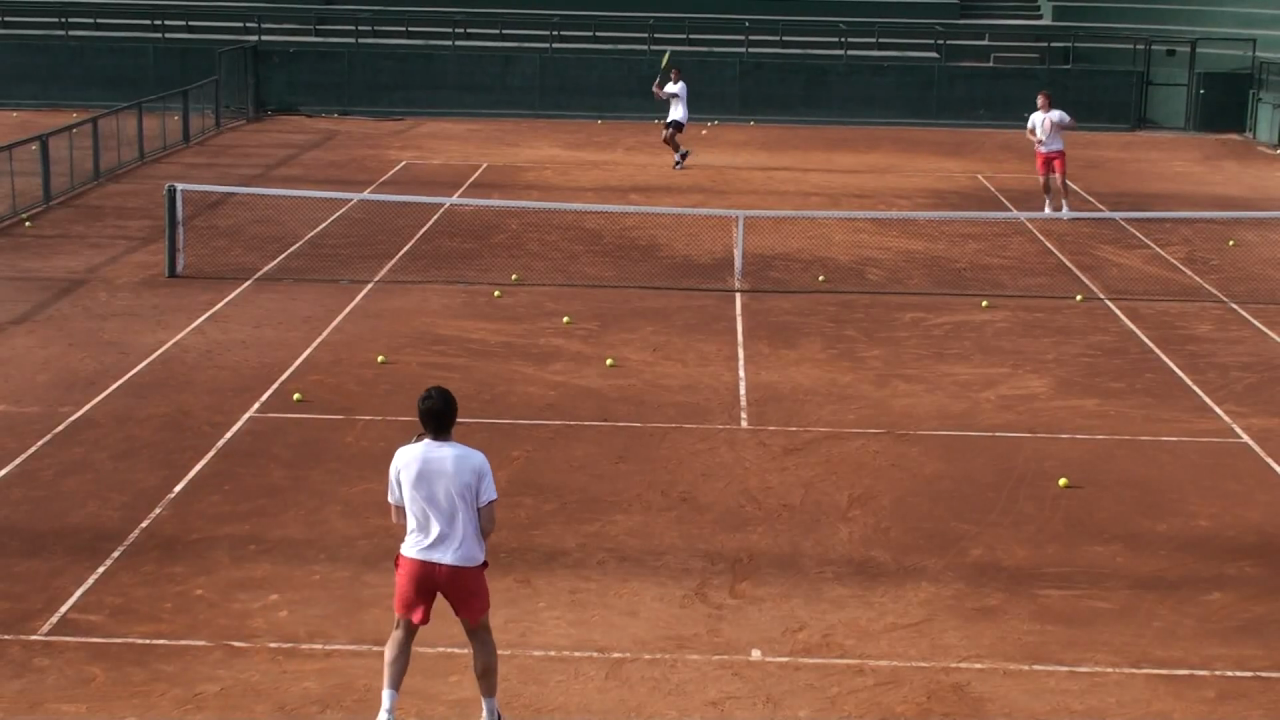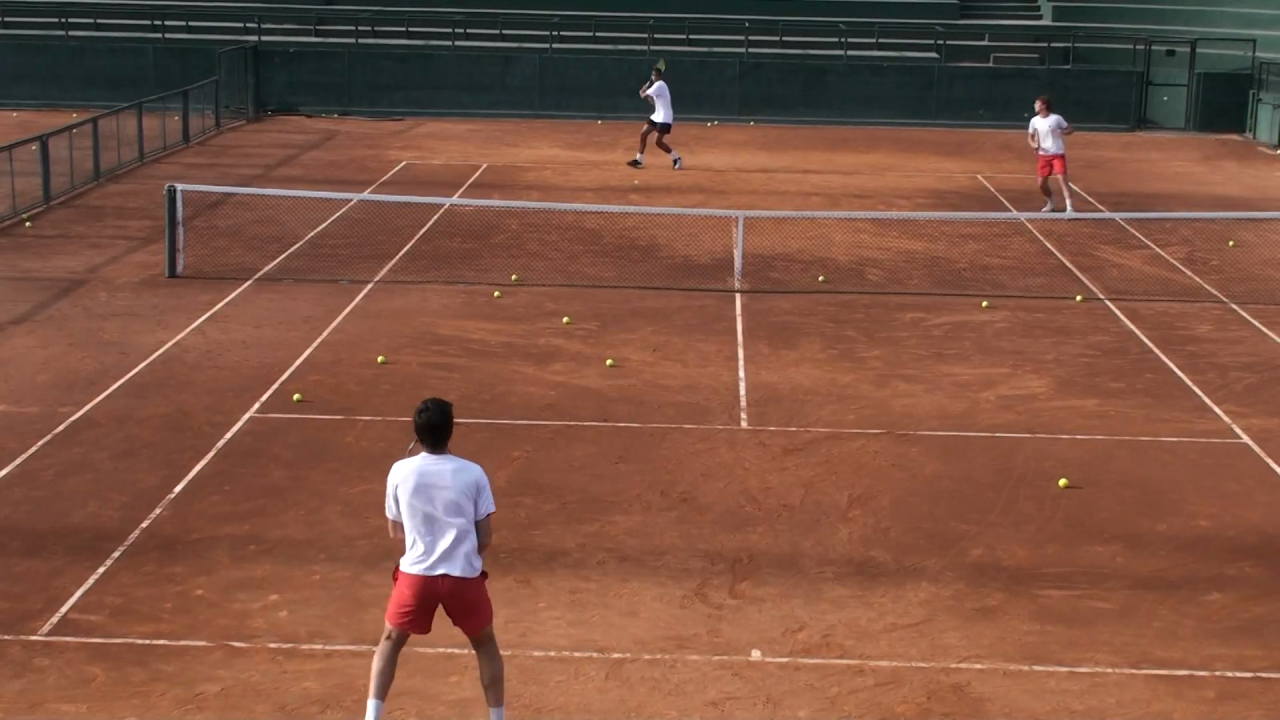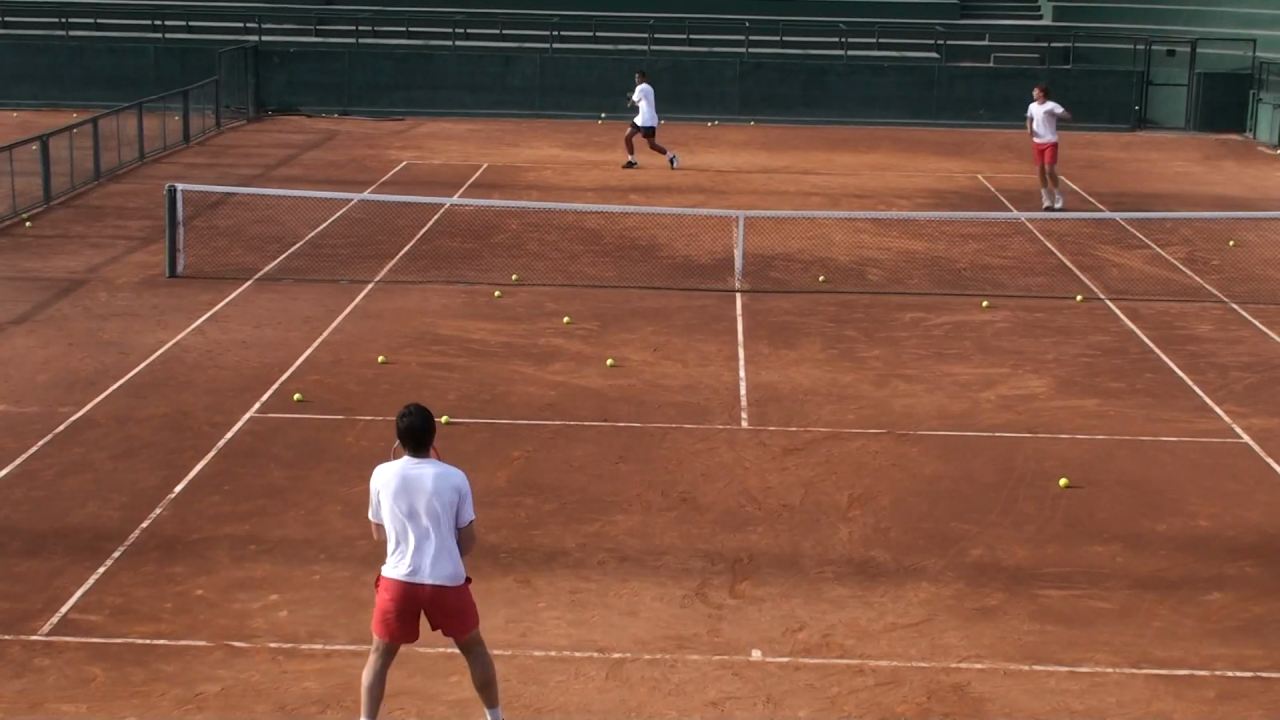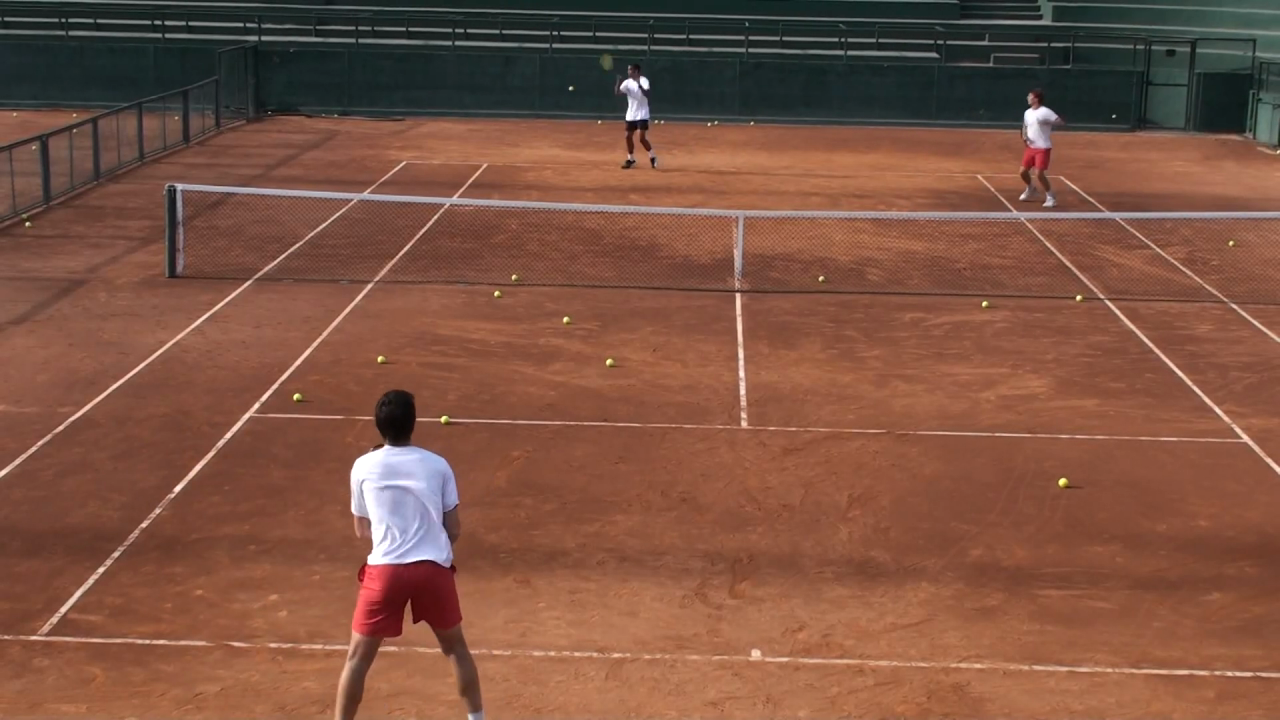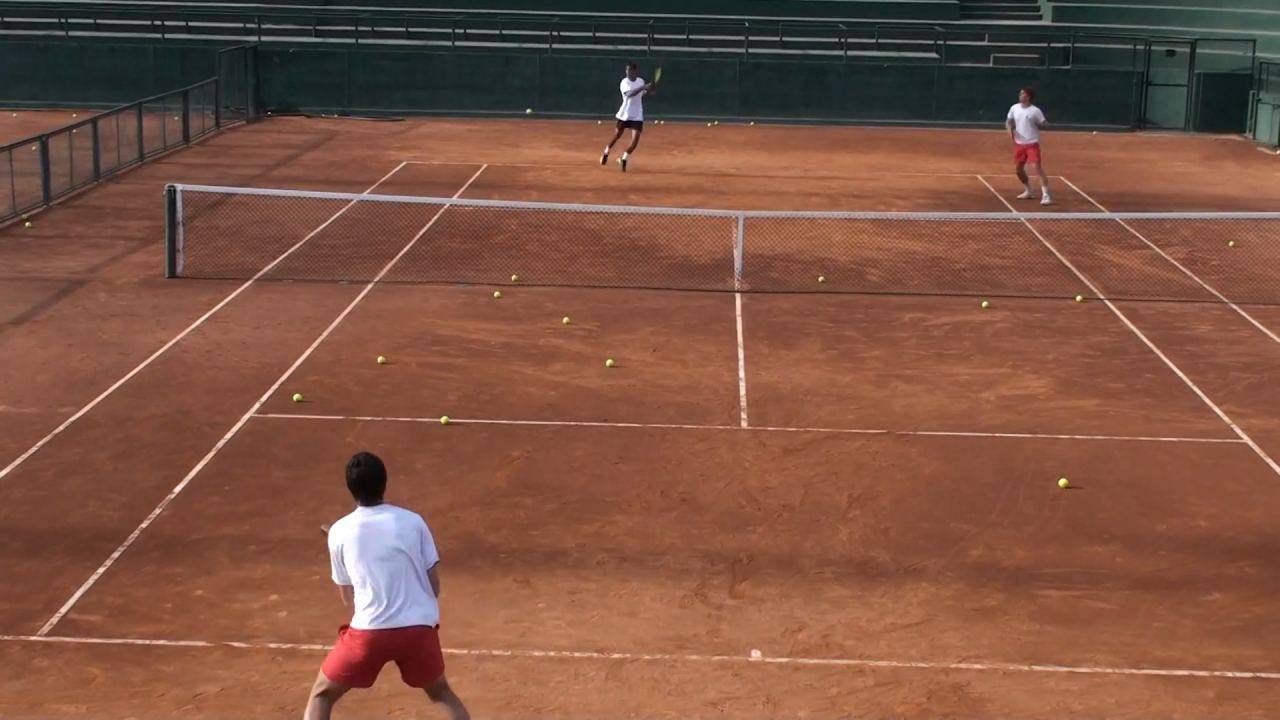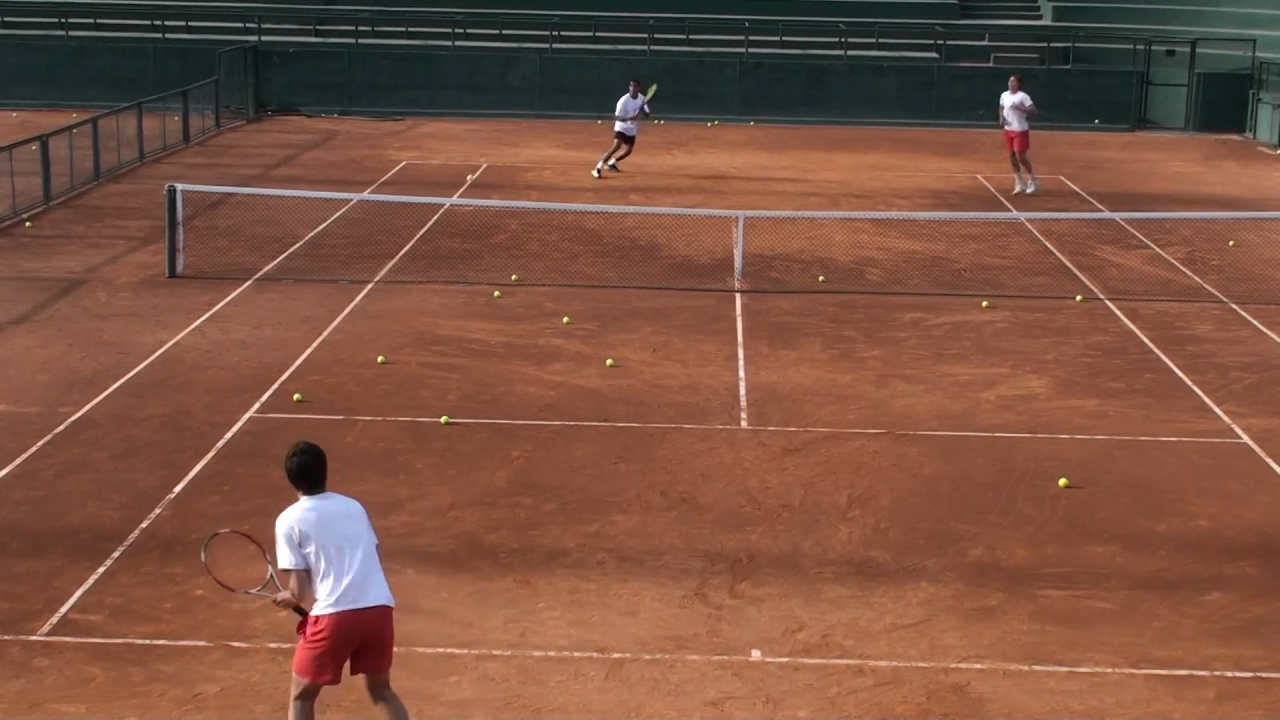
dt=0.2s
person 1, frame 1
left shoulder: (403, 457)
right shoulder: (475, 461)
left elbow: (398, 516)
right elbow: (487, 524)
left hip: (415, 561)
right hip: (464, 564)
left knee: (402, 633)
right knee: (480, 635)
person 1, frame 2
left shoulder: (400, 471)
right shoulder: (473, 474)
left elbow: (395, 530)
right elbow: (485, 538)
left hip: (415, 575)
right hip: (464, 576)
left knee: (389, 643)
right knee: (485, 644)
person 1, frame 3
left shoulder: (382, 475)
right shoulder: (455, 478)
left elbow: (379, 533)
right elbow: (467, 542)
left hip: (398, 581)
right hip: (449, 581)
left knee: (380, 656)
right knee: (474, 649)
person 1, frame 4
left shoulder: (363, 467)
right shoulder: (438, 465)
left elbow: (362, 531)
right elbow: (453, 529)
left hip: (385, 570)
right hip: (434, 569)
left knee: (358, 656)
right knee: (456, 648)
person 1, frame 5
left shoulder: (339, 533)
right shoulder: (414, 522)
left elbow: (348, 597)
right elbow: (434, 585)
left hip: (370, 631)
right hip: (418, 628)
left knee: (322, 695)
right knee: (441, 693)
person 1, frame 6
left shoulder: (288, 521)
right shoulder: (353, 507)
left elbow: (298, 590)
left wrist: (286, 600)
left hip: (334, 618)
right hip: (379, 611)
left knee: (301, 696)
right knee: (380, 692)
